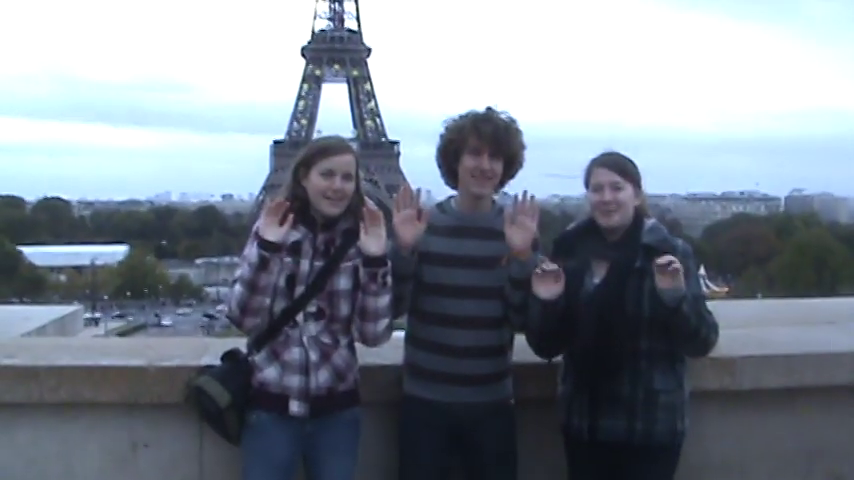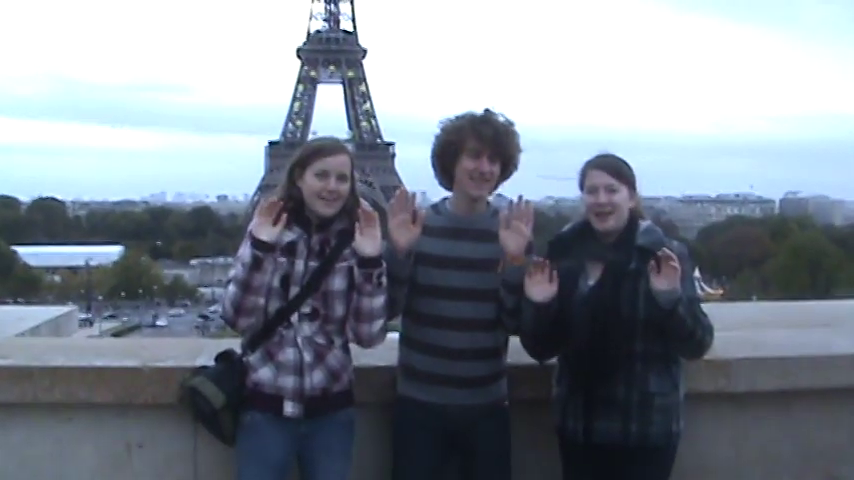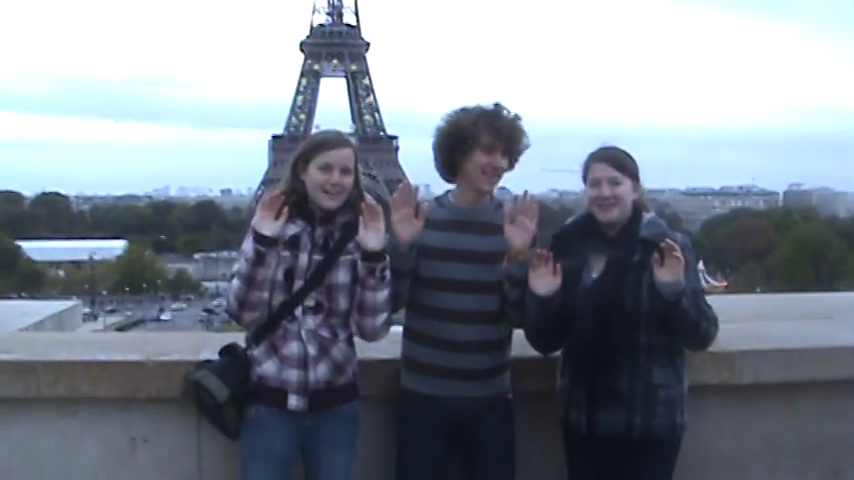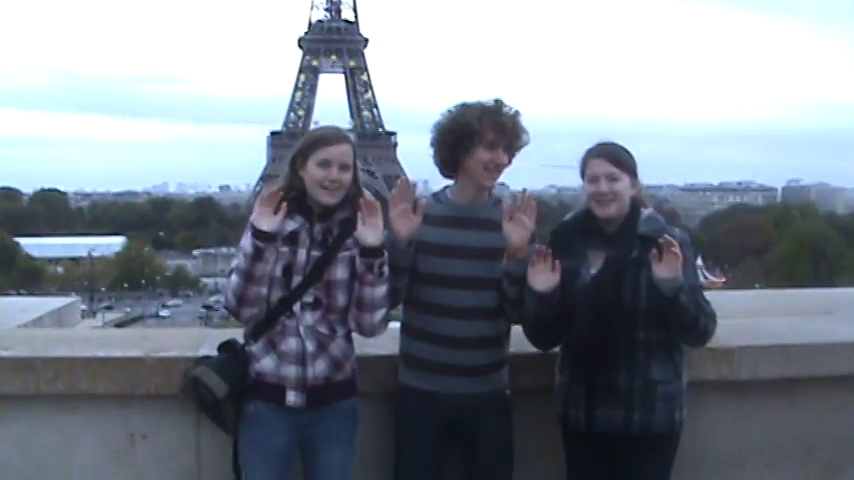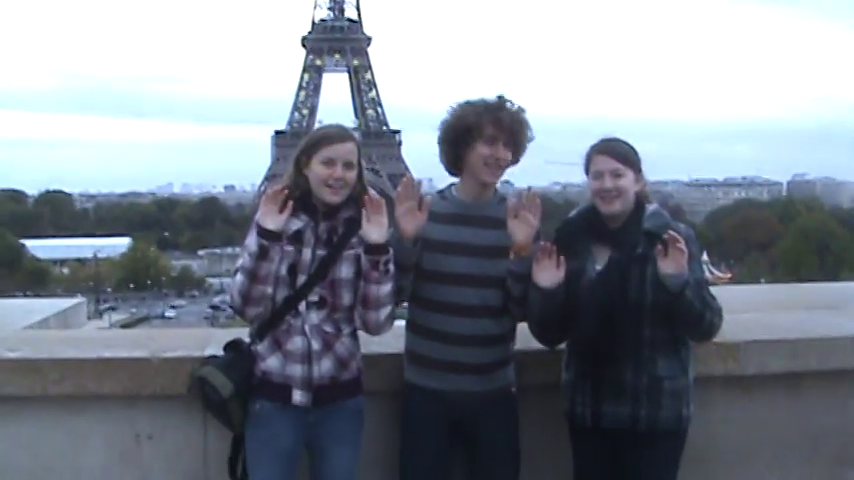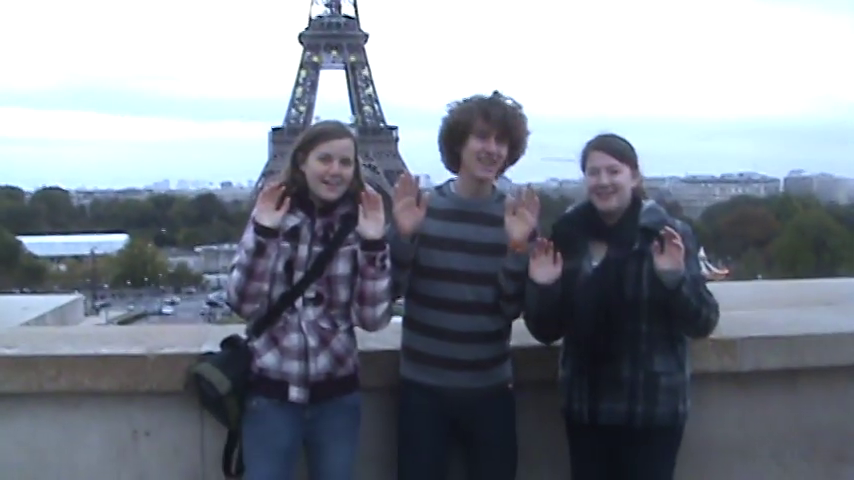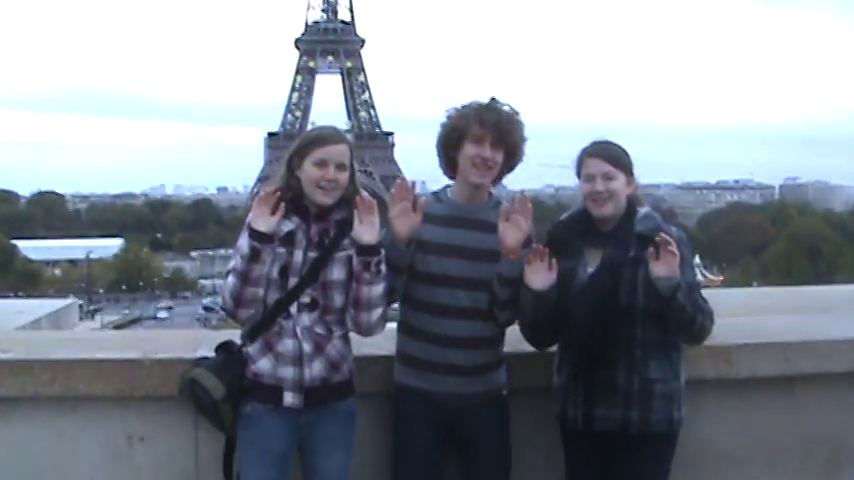
dt=0.1s
person 1, frame 1
left shoulder: (517, 228)
right shoulder: (422, 224)
left elbow: (520, 319)
right elbow: (395, 306)
left wrist: (522, 255)
right wrist: (404, 249)
left hip: (492, 401)
right hip: (425, 398)
person 1, frame 2
left shoulder: (511, 232)
right shoulder: (418, 225)
left elbow: (514, 322)
right elbow: (389, 308)
left wrist: (515, 259)
right wrist: (399, 252)
left hip: (486, 403)
right hip: (420, 400)
person 1, frame 3
left shoulder: (515, 224)
right shoulder: (421, 218)
left elbow: (517, 316)
right elbow: (392, 301)
left wrist: (519, 254)
right wrist: (402, 246)
left hip: (490, 396)
right hip: (424, 394)
person 1, frame 4
left shoulder: (513, 221)
right shoulder: (419, 214)
left elbow: (515, 313)
right elbow: (390, 297)
left wrist: (518, 251)
right wrist: (400, 241)
left hip: (488, 392)
right hip: (421, 390)
person 1, frame 5
left shoulder: (517, 219)
right shoulder: (425, 212)
left elbow: (520, 310)
right elbow: (395, 294)
left wrist: (522, 248)
right wrist: (405, 238)
left hip: (493, 390)
right hip: (427, 387)
person 1, frame 6
left shoulder: (515, 216)
right shoulder: (422, 208)
left elbow: (513, 308)
right elbow: (391, 290)
left wrist: (519, 246)
right wrist: (403, 234)
left hip: (490, 387)
right hip: (423, 384)
person 1, frame 7
left shoulder: (512, 223)
right shoulder: (418, 213)
left elbow: (507, 315)
left wrist: (513, 252)
right wrist: (399, 240)
left hip: (484, 392)
right hip: (418, 389)
person 2, frame 1
left shoulder: (360, 240)
right shoulder: (273, 230)
left elbow: (373, 334)
right elbow: (244, 319)
left wrist: (376, 262)
right wrist: (266, 249)
left hip: (337, 411)
right hip: (272, 407)
person 2, frame 2
left shoulder: (355, 240)
right shoulder: (268, 230)
left elbow: (368, 335)
right elbow: (238, 319)
left wrist: (370, 262)
right wrist: (259, 249)
left hip: (331, 412)
right hip: (266, 408)
person 2, frame 3
left shoulder: (358, 234)
right shoulder: (272, 225)
left elbow: (372, 328)
right elbow: (243, 313)
left wrist: (374, 255)
right wrist: (262, 243)
left hip: (335, 406)
right hip: (270, 402)
person 2, frame 4
left shoulder: (357, 230)
right shoulder: (270, 219)
left elbow: (371, 324)
right elbow: (241, 310)
left wrist: (372, 251)
right wrist: (260, 238)
left hip: (334, 402)
right hip: (269, 398)
person 2, frame 5
left shoulder: (361, 229)
right shoulder: (275, 219)
left elbow: (376, 323)
right elbow: (247, 308)
left wrist: (377, 249)
right wrist: (265, 237)
left hip: (340, 400)
right hip: (275, 397)
person 2, frame 6
left shoulder: (358, 225)
right shoulder: (272, 215)
left elbow: (373, 319)
right elbow: (244, 305)
left wrist: (374, 245)
right wrist: (262, 234)
left hip: (336, 397)
right hip: (272, 394)
person 2, frame 7
left shoulder: (354, 229)
right shoulder: (268, 220)
left elbow: (368, 324)
right elbow: (239, 311)
left wrist: (369, 250)
right wrist: (257, 238)
left hip: (331, 402)
right hip: (266, 398)
person 3, frame 1
left shoulder: (668, 253)
right shoulder: (570, 251)
left elbow: (702, 342)
right elbow: (547, 347)
left wrist: (676, 296)
right wrist: (545, 303)
left hip: (651, 425)
right hip: (584, 422)
person 3, frame 2
left shoulder: (664, 255)
right shoulder: (565, 253)
left elbow: (697, 344)
right elbow: (541, 349)
left wrist: (671, 298)
right wrist: (538, 306)
left hip: (646, 428)
right hip: (579, 424)
person 3, frame 3
left shoulder: (667, 246)
right shoulder: (569, 246)
left elbow: (701, 336)
right elbow: (546, 342)
left wrist: (675, 290)
right wrist: (542, 299)
left hip: (651, 420)
right hip: (583, 418)
person 3, frame 4
left shoulder: (666, 242)
right shoulder: (567, 243)
left elbow: (700, 332)
right elbow: (545, 338)
left wrist: (673, 286)
right wrist: (540, 295)
left hip: (650, 416)
right hip: (582, 414)
person 3, frame 5
left shoulder: (671, 238)
right shoulder: (572, 239)
left elbow: (705, 328)
right elbow: (550, 335)
left wrist: (678, 281)
right wrist: (545, 291)
left hip: (656, 412)
right hip: (589, 410)
person 3, frame 6
left shoulder: (668, 235)
right shoulder: (569, 235)
left elbow: (702, 324)
right elbow: (547, 331)
left wrist: (675, 278)
right wrist: (541, 287)
left hip: (653, 408)
right hip: (586, 407)
person 3, frame 7
left shoulder: (662, 241)
right shoulder: (564, 242)
left elbow: (697, 330)
right elbow: (542, 338)
left wrist: (670, 284)
right wrist: (537, 294)
left hip: (647, 415)
right hip: (580, 412)
